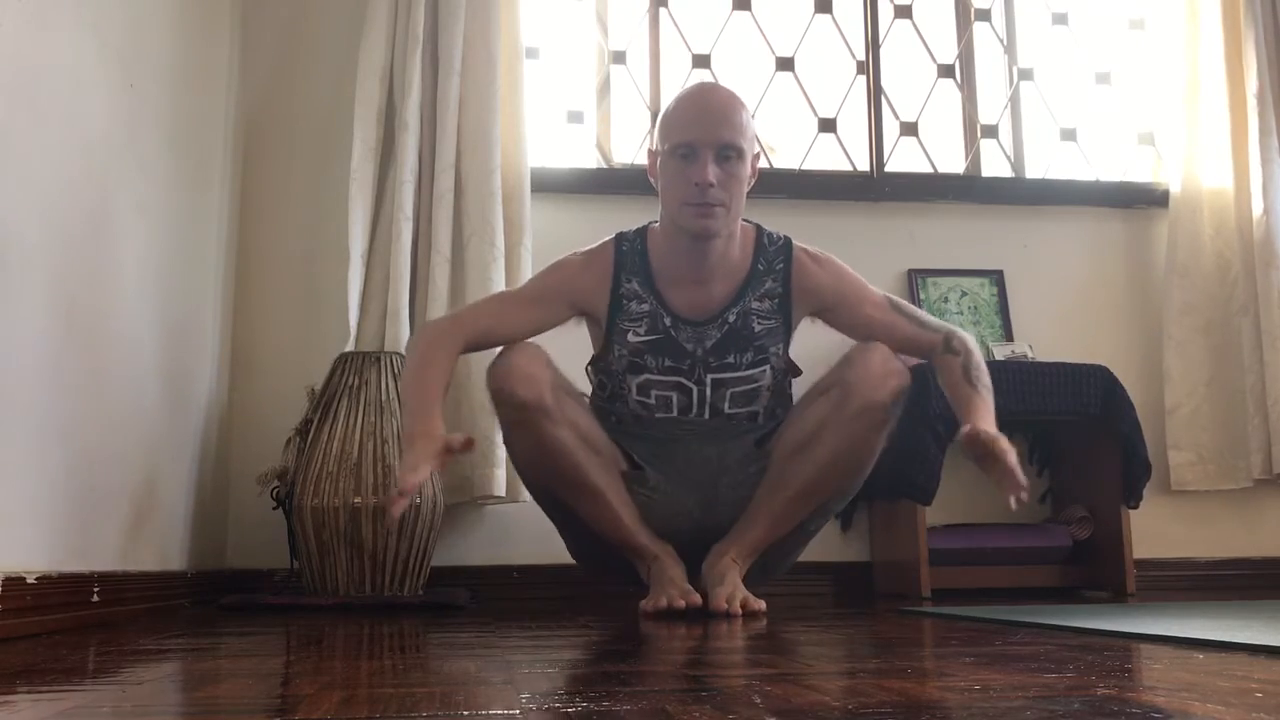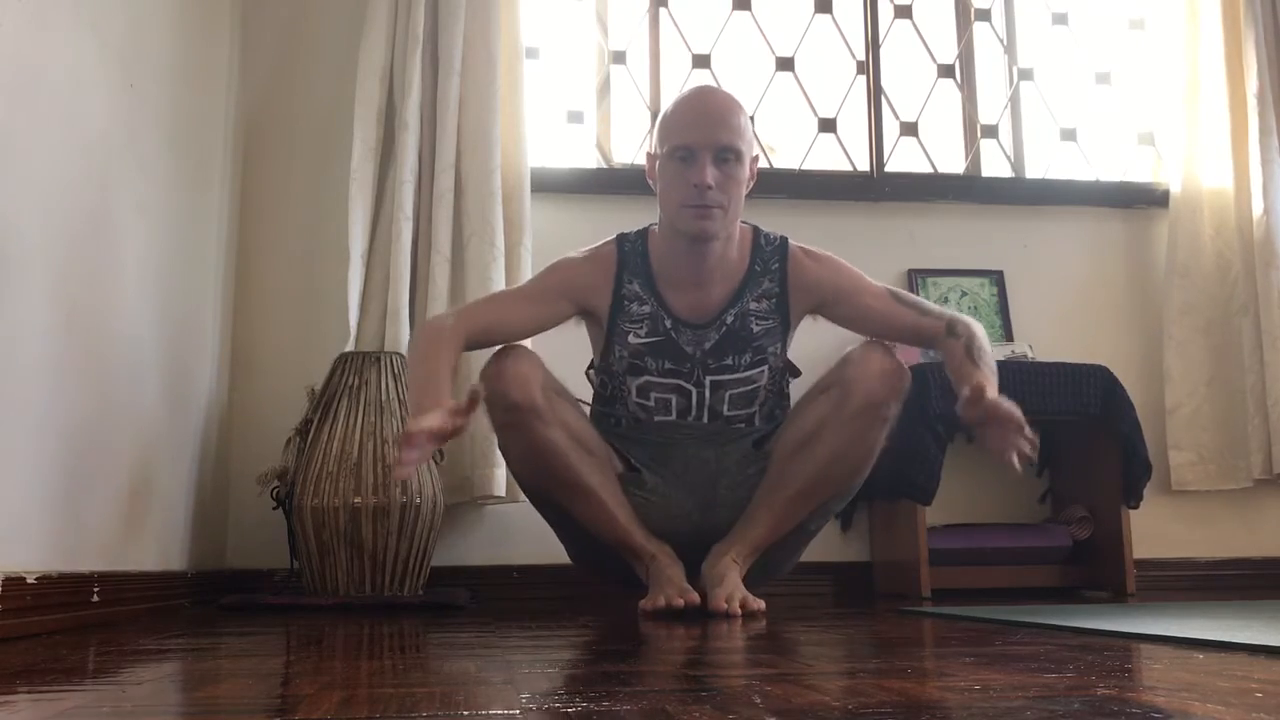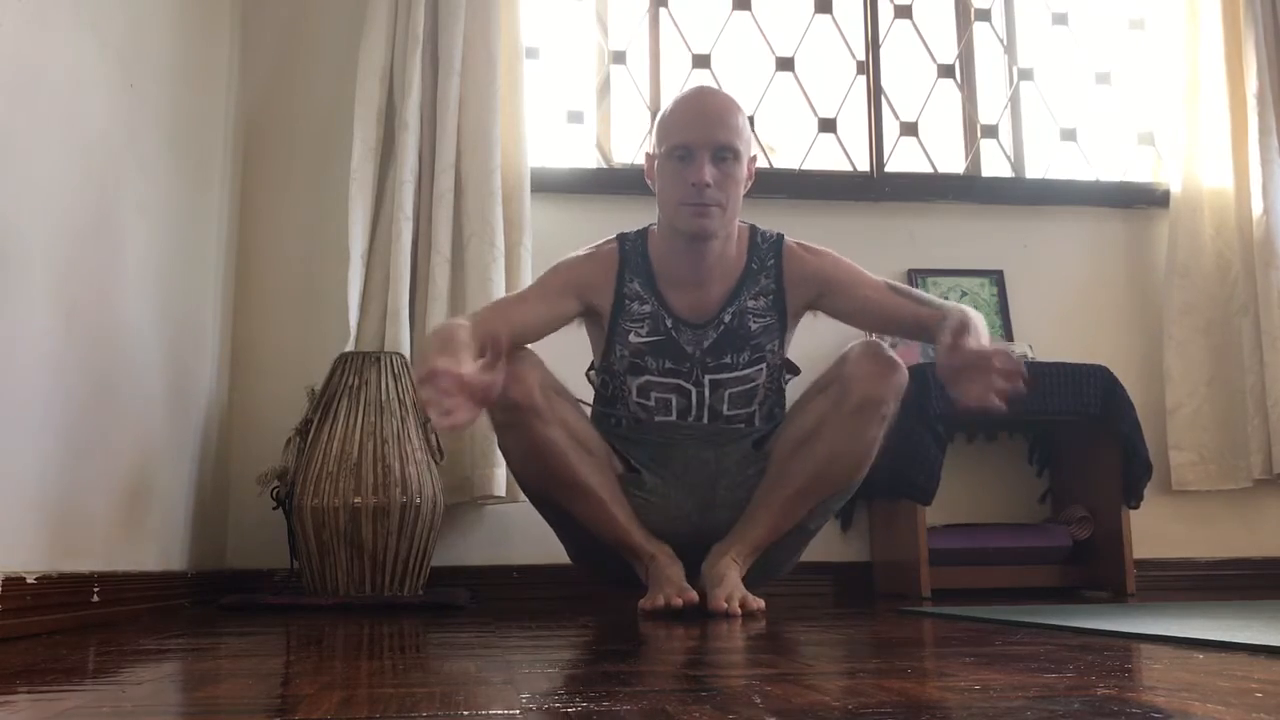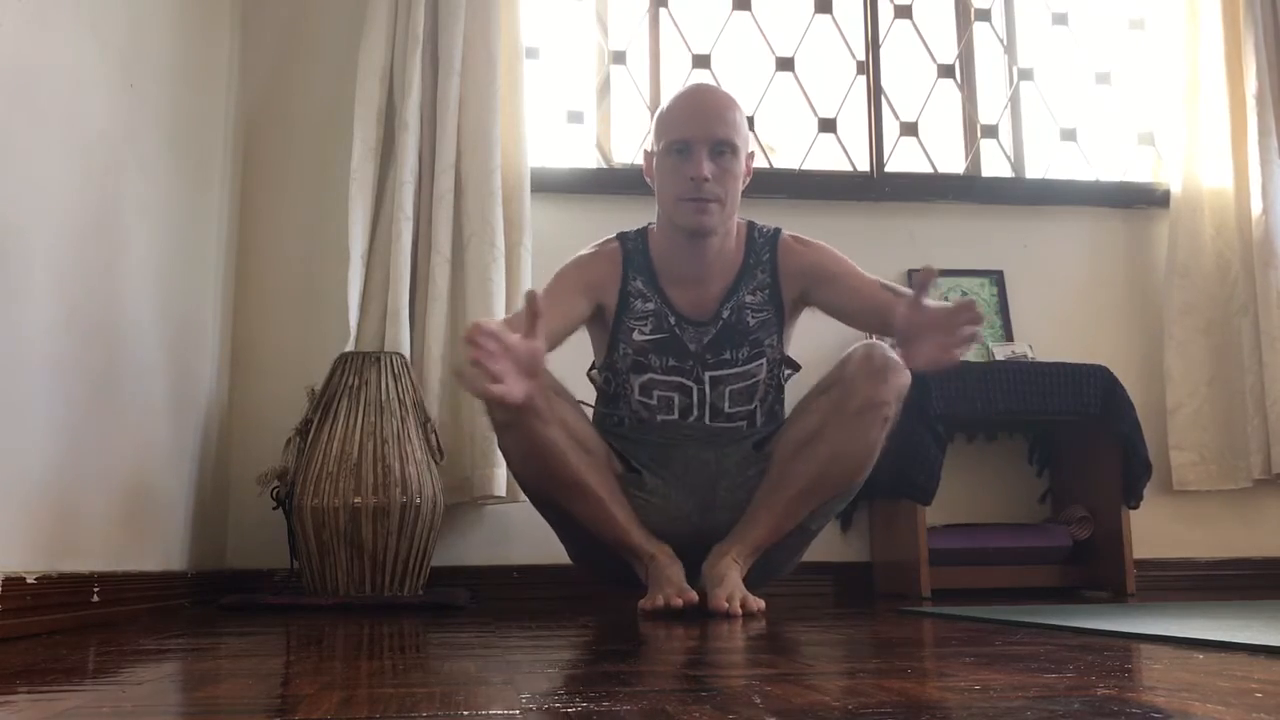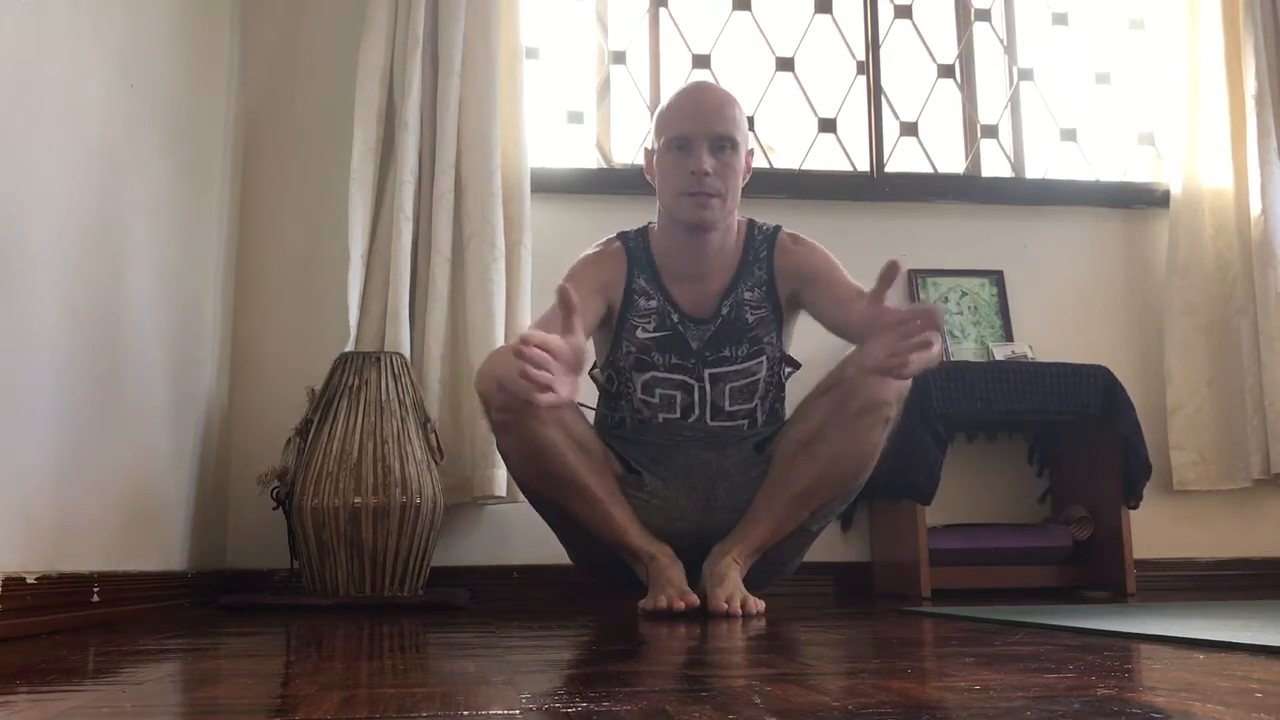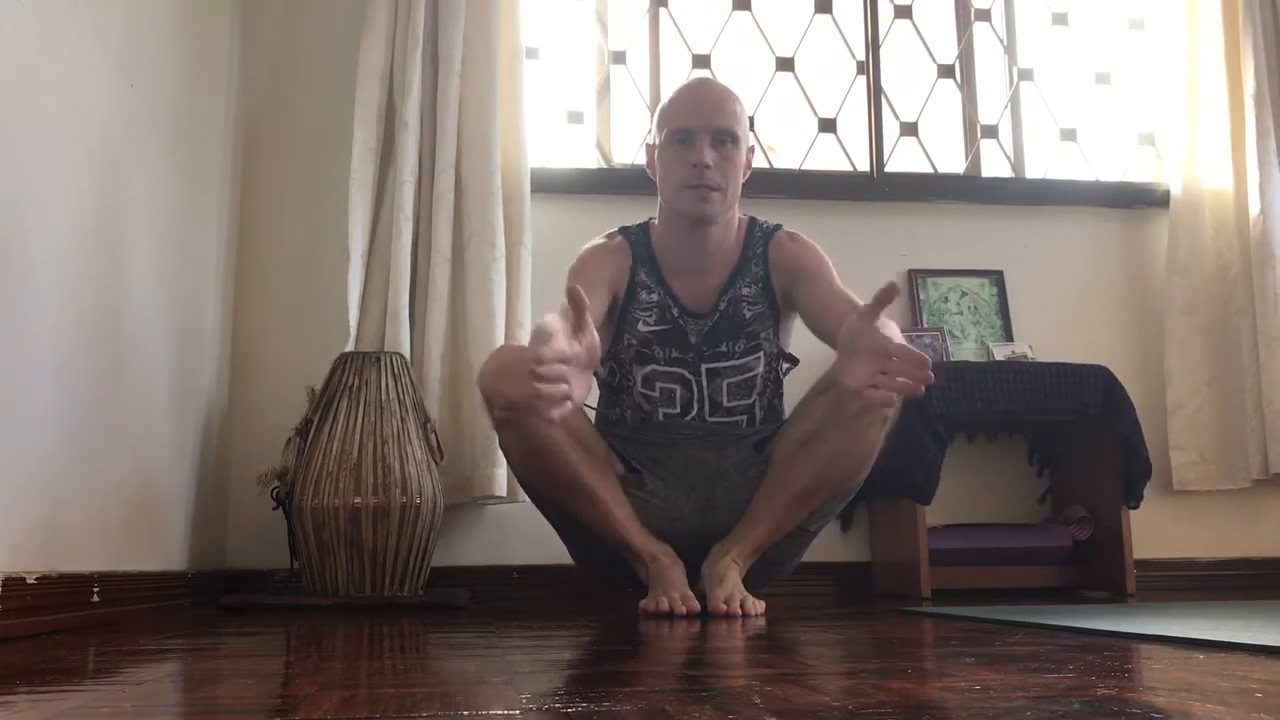
dt=0.1s
person 1, frame 1
left shoulder: (797, 273)
right shoulder: (601, 273)
left elbow: (948, 342)
right elbow: (439, 335)
left wrist: (979, 421)
right wrist: (425, 429)
left hip: (757, 516)
right hip: (624, 516)
left knee: (880, 370)
right knee: (516, 372)
left ankle: (732, 558)
right ankle: (655, 560)
person 1, frame 2
left shoulder: (795, 272)
right shoulder: (601, 273)
left elbow: (956, 332)
right elbow: (444, 331)
left wrist: (979, 387)
right wrist: (434, 400)
left hip: (757, 516)
right hip: (623, 514)
left knee: (879, 371)
right knee: (510, 376)
left ankle: (732, 559)
right ankle: (652, 559)
person 1, frame 3
left shoulder: (793, 269)
right shoulder: (603, 273)
left elbow: (951, 319)
right elbow: (467, 334)
left wrist: (964, 351)
right wrist: (457, 367)
left hip: (758, 515)
right hip: (624, 515)
left knee: (876, 370)
right knee: (512, 377)
left ankle: (732, 558)
right ankle: (653, 559)
person 1, frame 4
left shoulder: (792, 262)
right shoulder: (605, 267)
left elbow: (903, 314)
right elbow: (514, 341)
left wrist: (925, 339)
right wrist: (501, 368)
left hip: (759, 512)
right hip: (626, 514)
left knee: (876, 376)
right knee: (508, 380)
left ankle: (734, 559)
right ankle: (653, 560)
person 1, frame 5
left shoulder: (787, 261)
right shoulder: (610, 267)
left elbow: (871, 322)
right elbow: (549, 342)
left wrist: (886, 347)
right wrist: (549, 367)
left hip: (758, 516)
right hip: (624, 514)
left knee: (876, 382)
right knee: (501, 378)
left ankle: (733, 559)
right ankle: (652, 559)
person 1, frame 6
left shoulder: (784, 256)
right shoulder: (611, 261)
left elbow: (846, 321)
right elbow: (563, 342)
left wrist: (872, 349)
right wrist: (565, 361)
left hip: (756, 510)
right hip: (625, 510)
left knee: (876, 373)
right knee: (507, 373)
left ankle: (731, 560)
right ankle: (652, 561)
